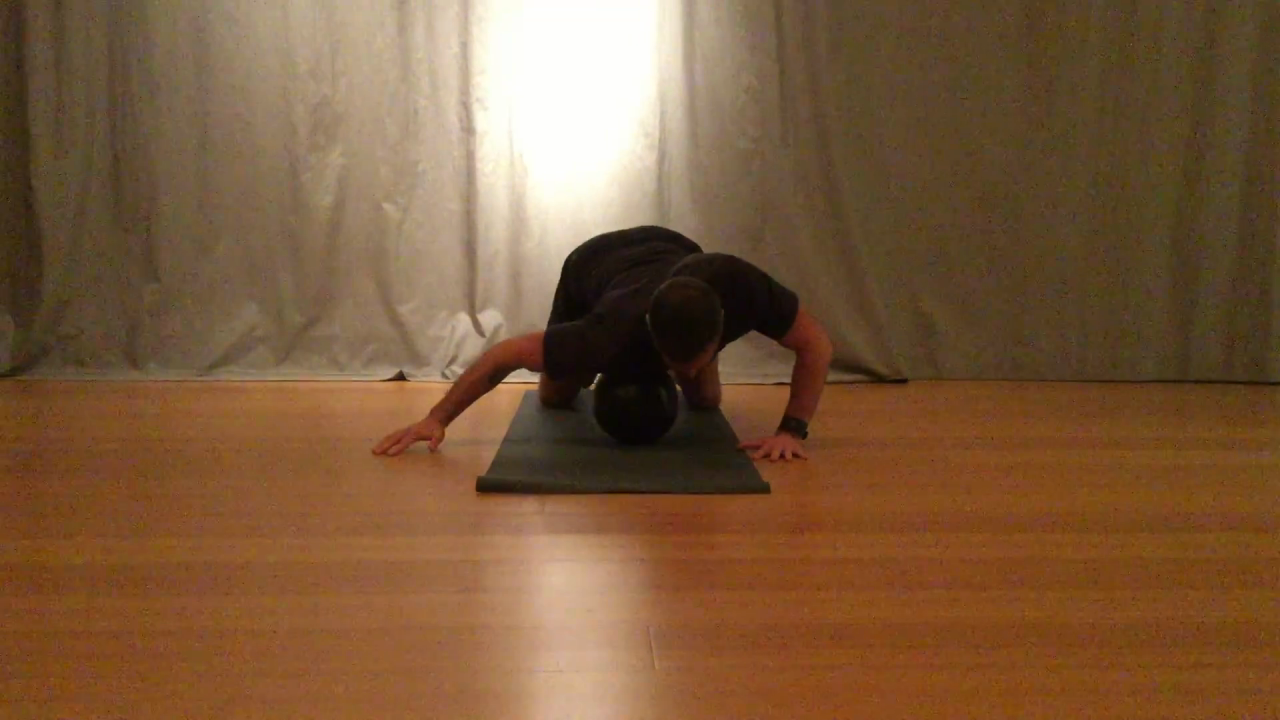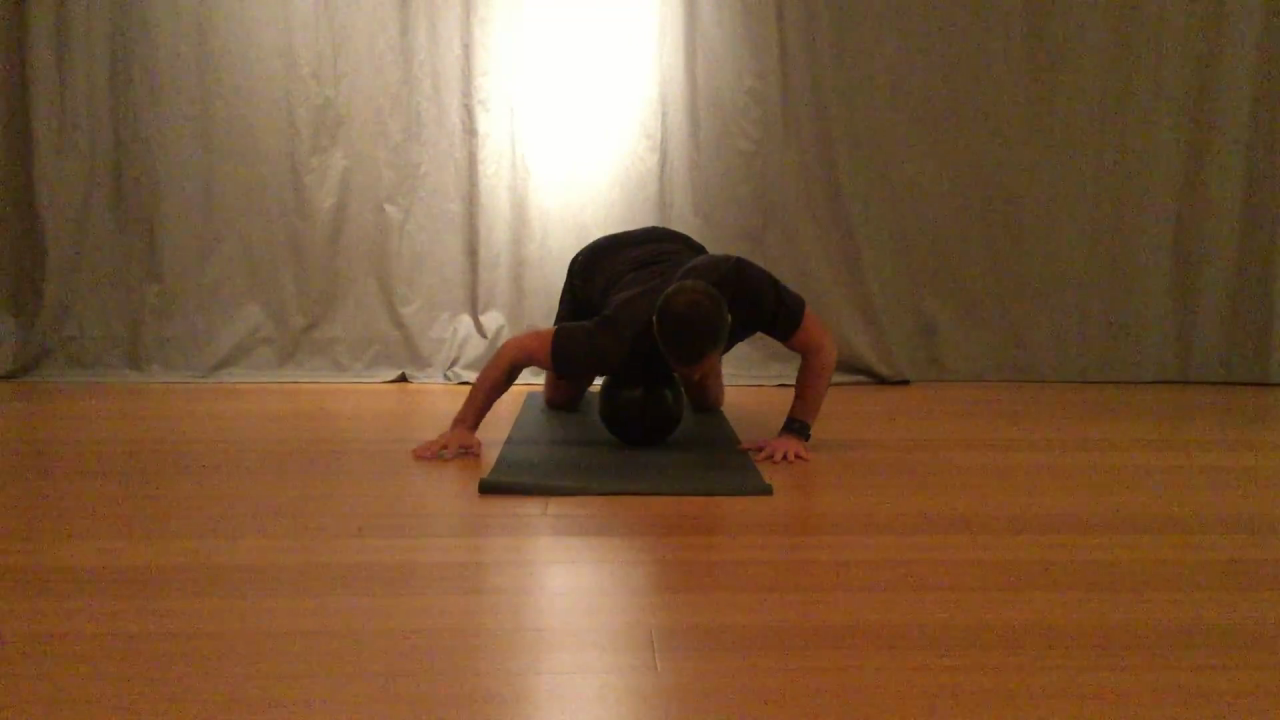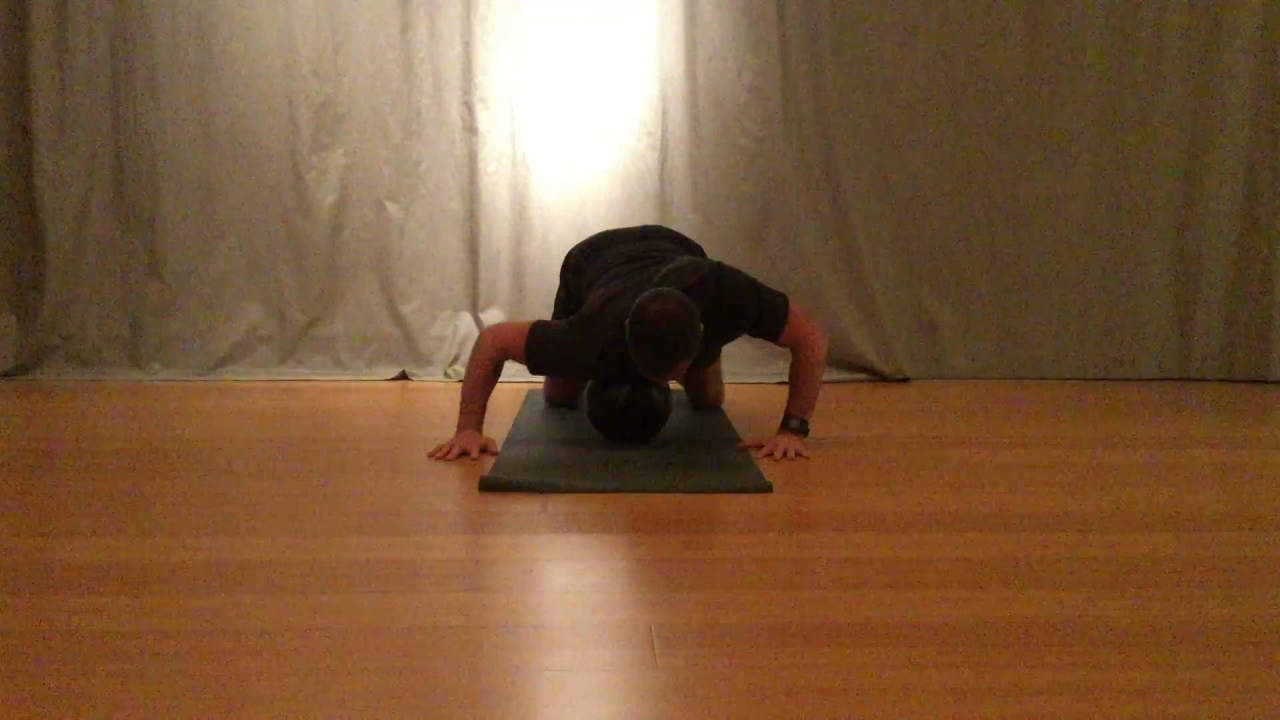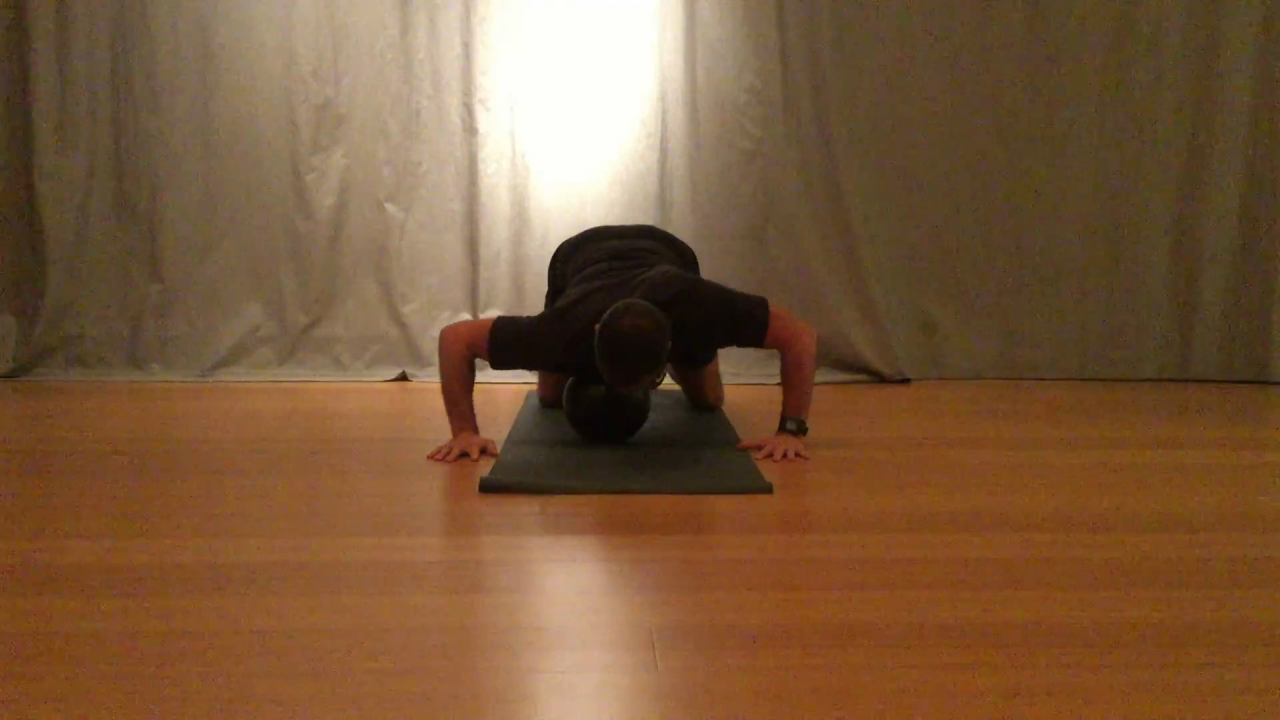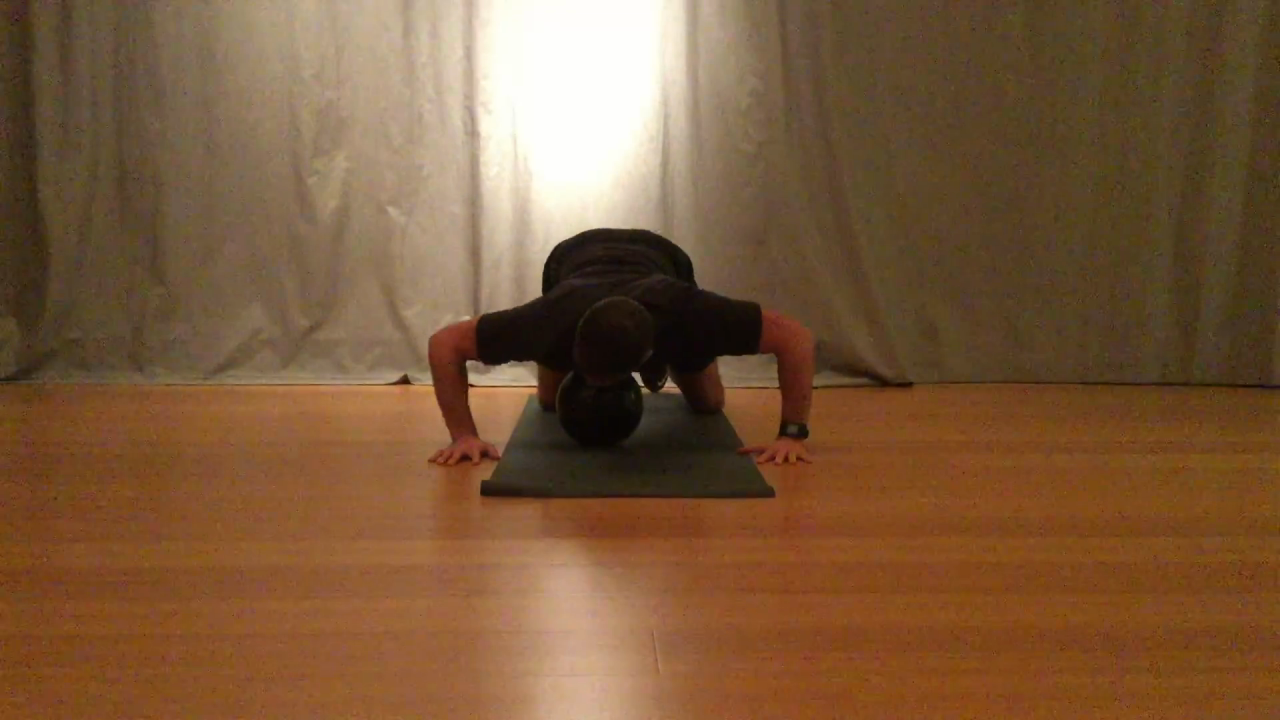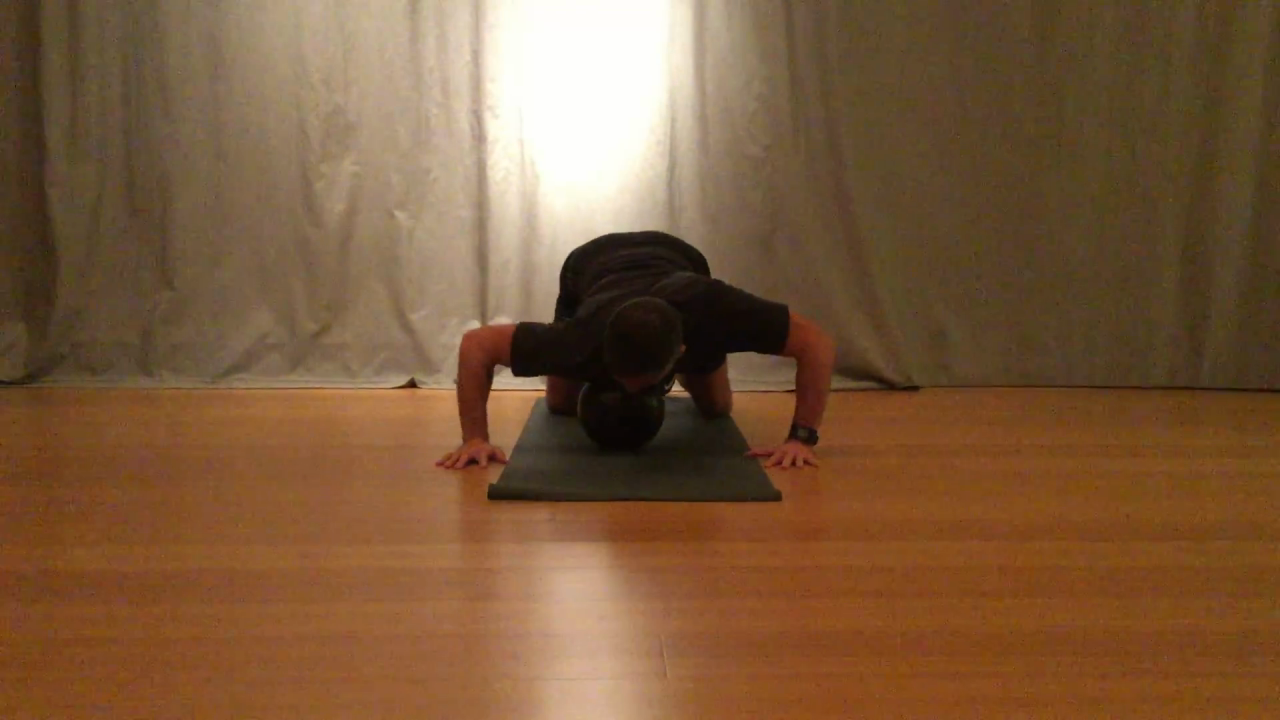
dt=0.5s
person 1, frame 1
left shoulder: (737, 285)
right shoulder: (614, 330)
left elbow: (816, 345)
right elbow: (505, 353)
left wrist: (792, 429)
right wrist: (436, 419)
left hip: (672, 253)
right hip: (592, 266)
left knee: (706, 399)
right knee: (555, 397)
right ankle: (590, 368)
person 1, frame 2
left shoulder: (743, 286)
right shoulder: (622, 334)
left elbow: (821, 347)
right elbow: (518, 348)
left wrist: (795, 431)
right wrist: (463, 425)
left hip: (676, 254)
right hip: (596, 267)
left knee: (709, 402)
right knee: (560, 399)
right ankle: (609, 358)
person 1, frame 3
left shoulder: (720, 291)
right shoulder: (595, 338)
left elbow: (812, 339)
right elbow: (491, 340)
left wrist: (793, 428)
right wrist: (469, 428)
left hip: (674, 254)
right hip: (591, 262)
left knee: (709, 399)
right knee: (559, 397)
person 1, frame 4
left shoulder: (692, 304)
right shoulder: (566, 331)
left elbow: (800, 337)
right elbow: (454, 338)
left wrist: (792, 429)
right wrist: (464, 431)
left hip: (665, 254)
left knee: (708, 399)
right knee: (551, 398)
left ankle: (674, 369)
person 1, frame 5
left shoulder: (683, 310)
right shoulder: (553, 322)
left elbow: (796, 338)
right elbow: (443, 343)
left wrist: (792, 433)
right wrist: (463, 434)
left hip: (660, 259)
left knee: (709, 402)
right knee: (551, 401)
left ankle: (663, 368)
person 1, frame 6
left shoulder: (711, 309)
right shoulder: (585, 338)
left elbow: (818, 345)
right elbow: (475, 344)
left wrist: (801, 437)
right wrist: (475, 438)
left hip: (676, 260)
right hip: (590, 265)
left knee: (716, 406)
right knee: (560, 405)
left ankle: (684, 376)
